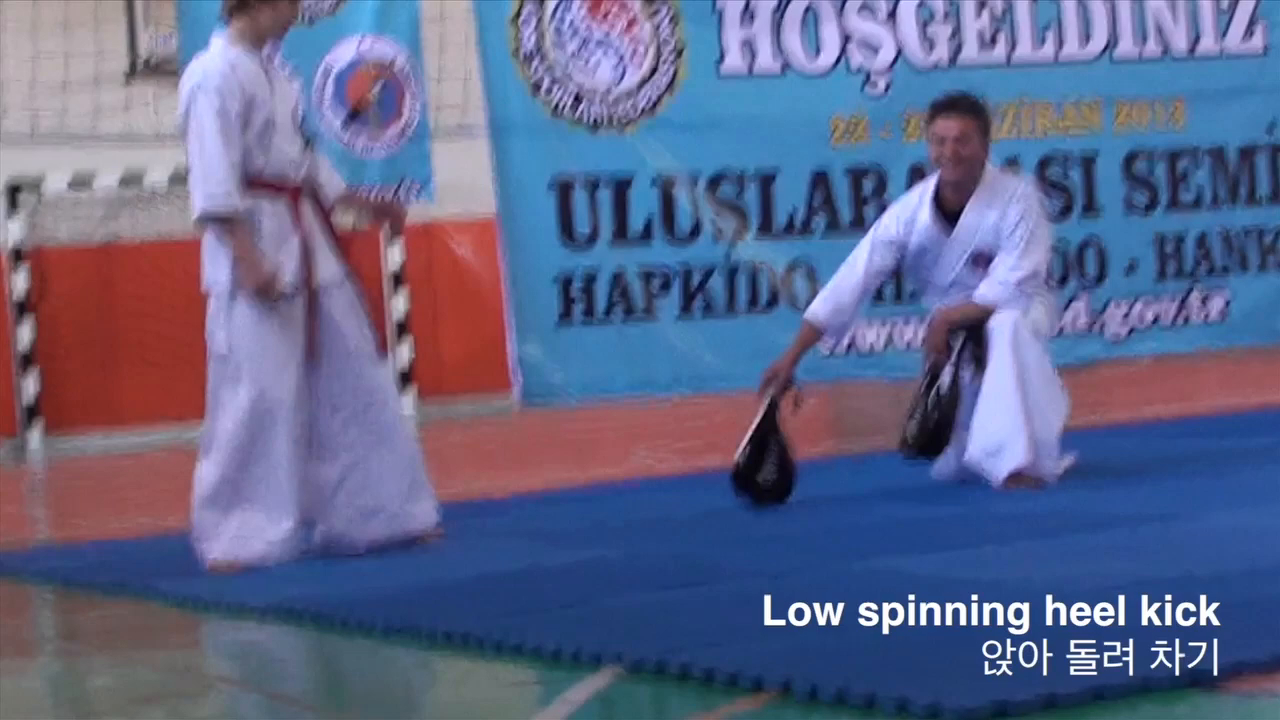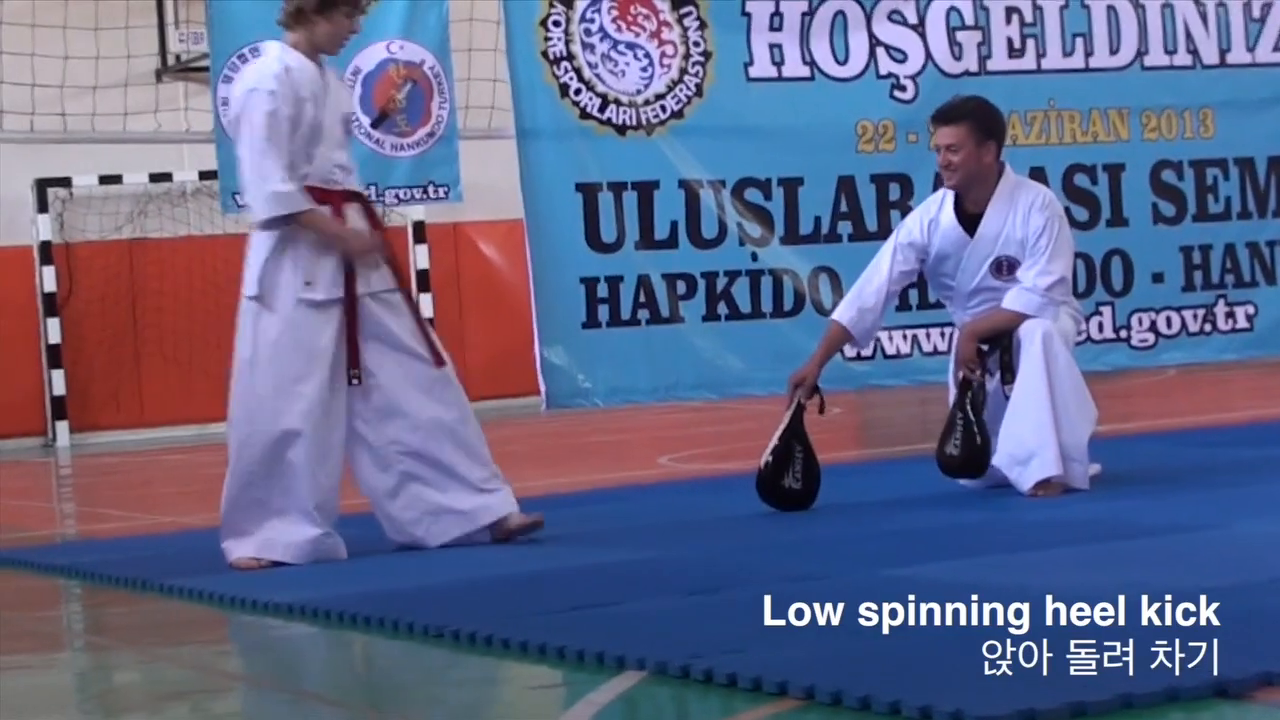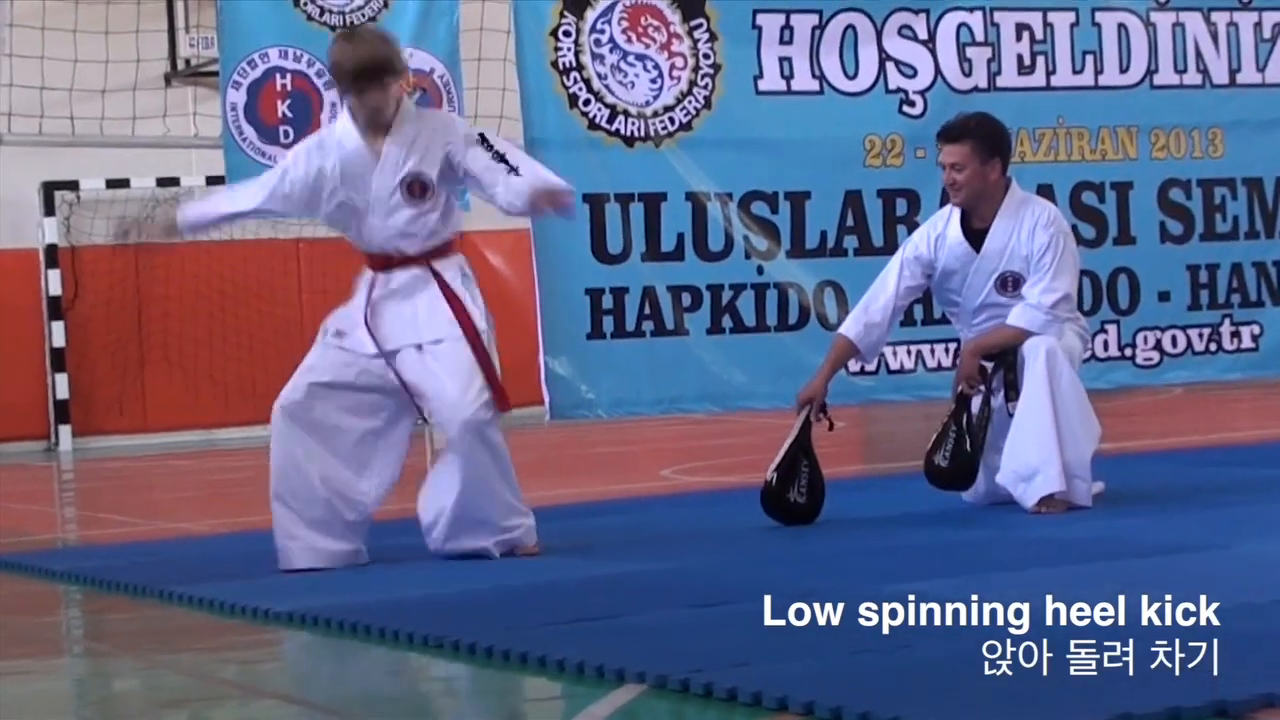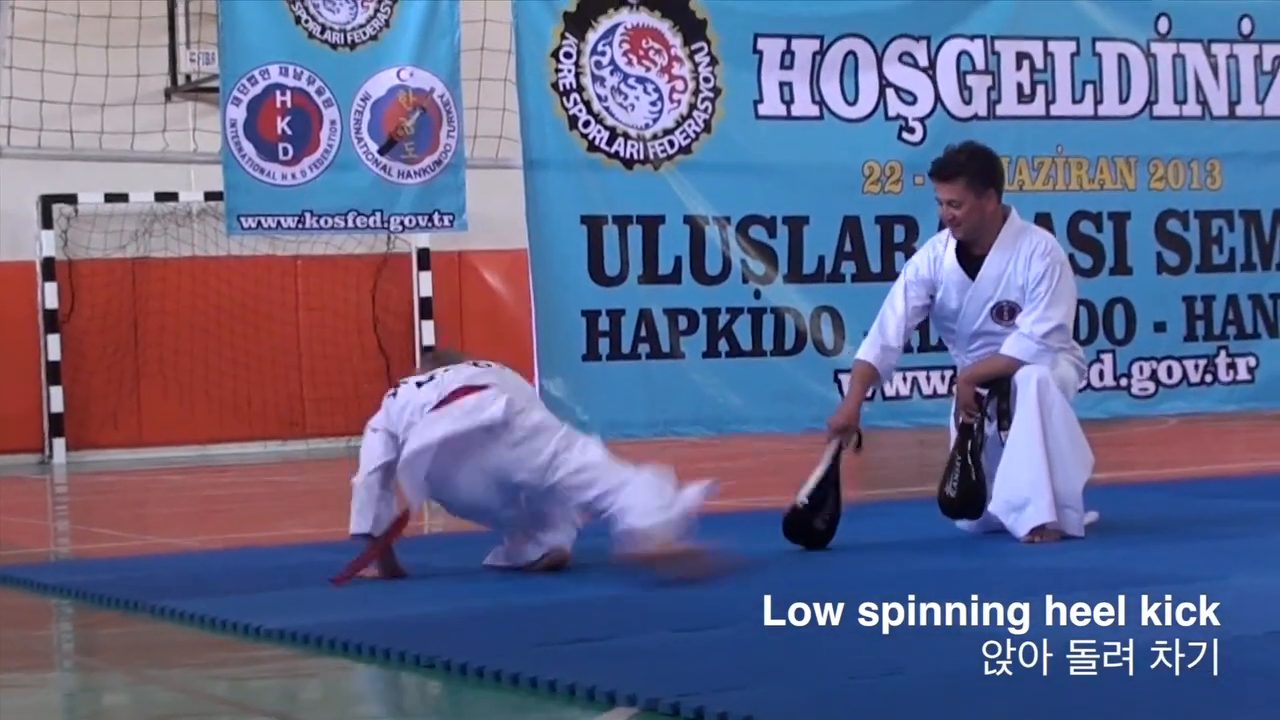
dt=0.5s
person 1, frame 1
left shoulder: (272, 73)
right shoulder: (214, 72)
right elbow: (214, 176)
left wrist: (360, 203)
right wrist: (246, 255)
left hip: (302, 242)
right hip: (251, 245)
left knee: (350, 380)
right knee: (259, 389)
left ankle: (379, 513)
right ankle: (240, 534)
person 1, frame 2
left shoulder: (328, 81)
right shoulder: (267, 80)
right elbow: (267, 184)
right wrist: (336, 234)
left hip: (348, 249)
right hip: (295, 256)
left knee: (412, 376)
right knee: (282, 399)
left ankle: (480, 511)
right ankle: (267, 533)
person 1, frame 3
left shoulder: (437, 129)
right shoulder: (324, 152)
left elbow: (504, 173)
right elbow: (262, 192)
left wrist: (544, 193)
right wrist: (185, 218)
left hip: (437, 293)
right hip: (379, 297)
left knee: (466, 415)
right knee: (305, 412)
left ankle: (504, 528)
right ankle: (318, 542)
person 1, frame 4
left shoulder: (394, 404)
right shoulder: (495, 372)
left elbow: (372, 482)
left wrist: (384, 560)
left hip: (433, 451)
right hip: (494, 418)
right ankle: (653, 535)
person 2, frame 1
left shoulder: (1017, 196)
right shoulder: (910, 211)
left elbow: (1014, 286)
right elbow: (849, 285)
left wrist: (944, 320)
right wrist: (791, 358)
left hip: (1015, 317)
right hip: (952, 335)
left knee: (1007, 325)
right knee: (950, 466)
left ankle: (1026, 458)
person 2, frame 2
left shoulder: (1036, 204)
right shoulder: (929, 218)
left elbow: (1042, 295)
right elbow: (871, 291)
left wrist: (972, 331)
right wrist: (817, 361)
left hip: (1039, 322)
right hip: (976, 340)
left knee: (1038, 337)
left ankle: (1052, 466)
person 2, frame 3
left shoulder: (1041, 220)
right shoulder: (936, 233)
left elbow: (1046, 311)
right elbow: (878, 306)
left wrist: (974, 347)
right wrist: (824, 376)
left hip: (1047, 340)
right hip: (982, 361)
left knee: (1041, 352)
right knee: (982, 490)
left ankle: (1056, 483)
right ankle: (1046, 465)
person 2, frame 4
left shoulder: (1037, 250)
right shoulder: (932, 257)
left elbow: (1041, 342)
right elbow: (886, 331)
left wrist: (968, 376)
right wrist: (853, 401)
left hip: (1041, 371)
right hip: (977, 388)
left knee: (1035, 382)
right knee: (975, 518)
left ankle: (1048, 513)
